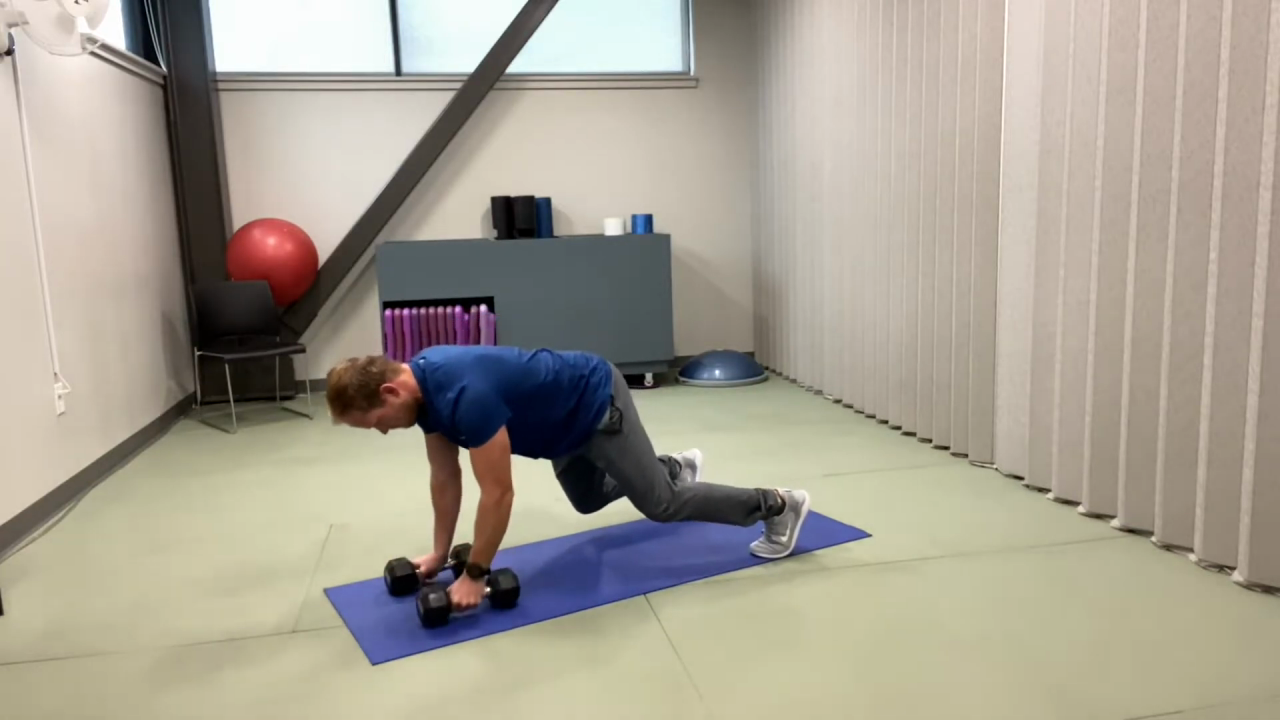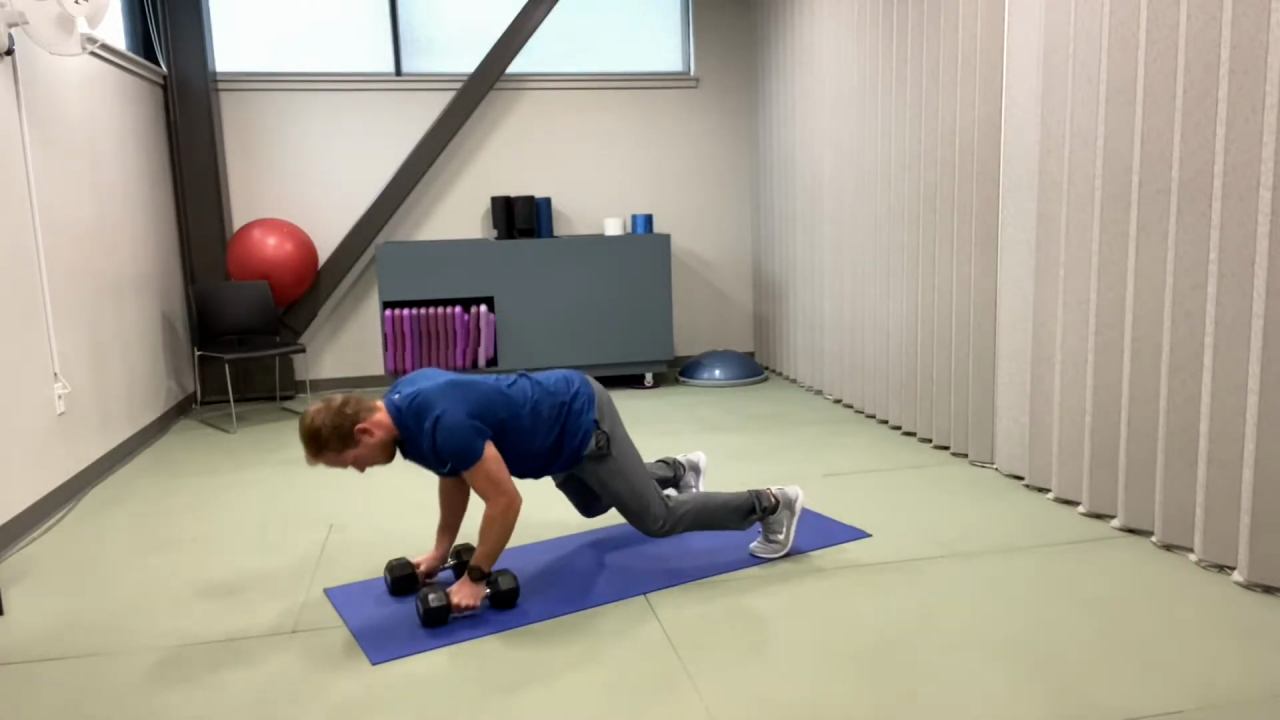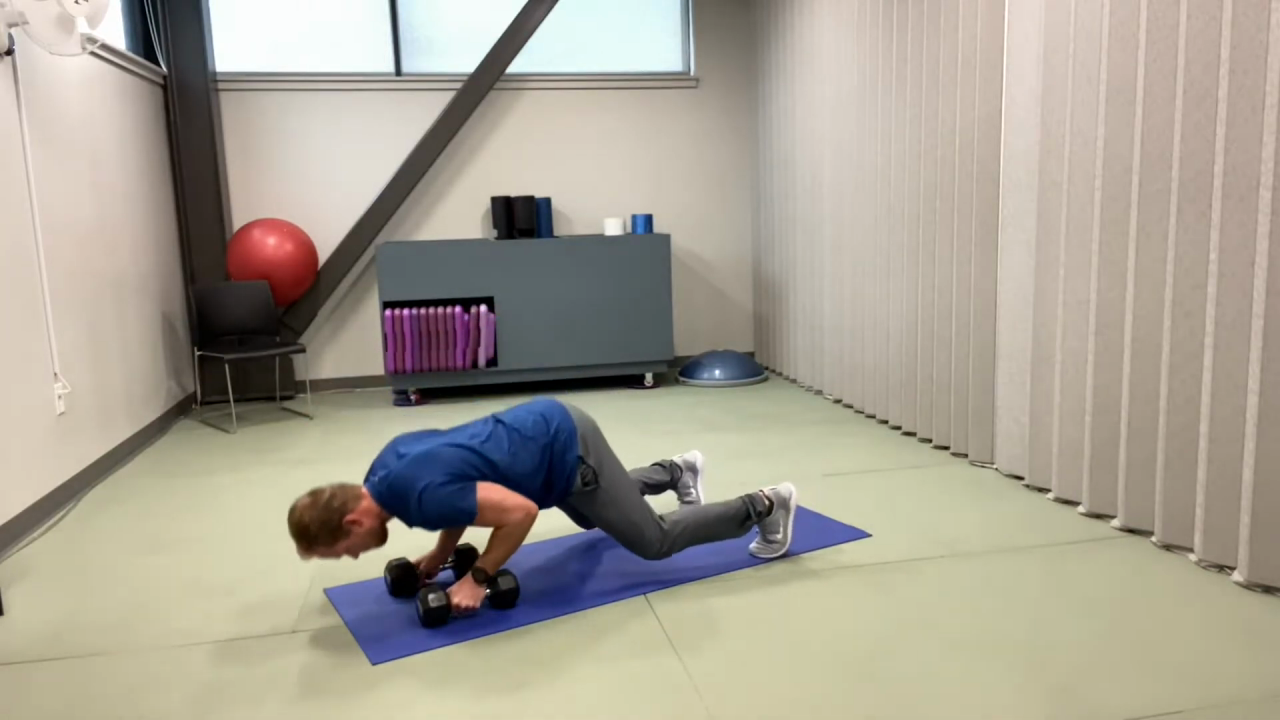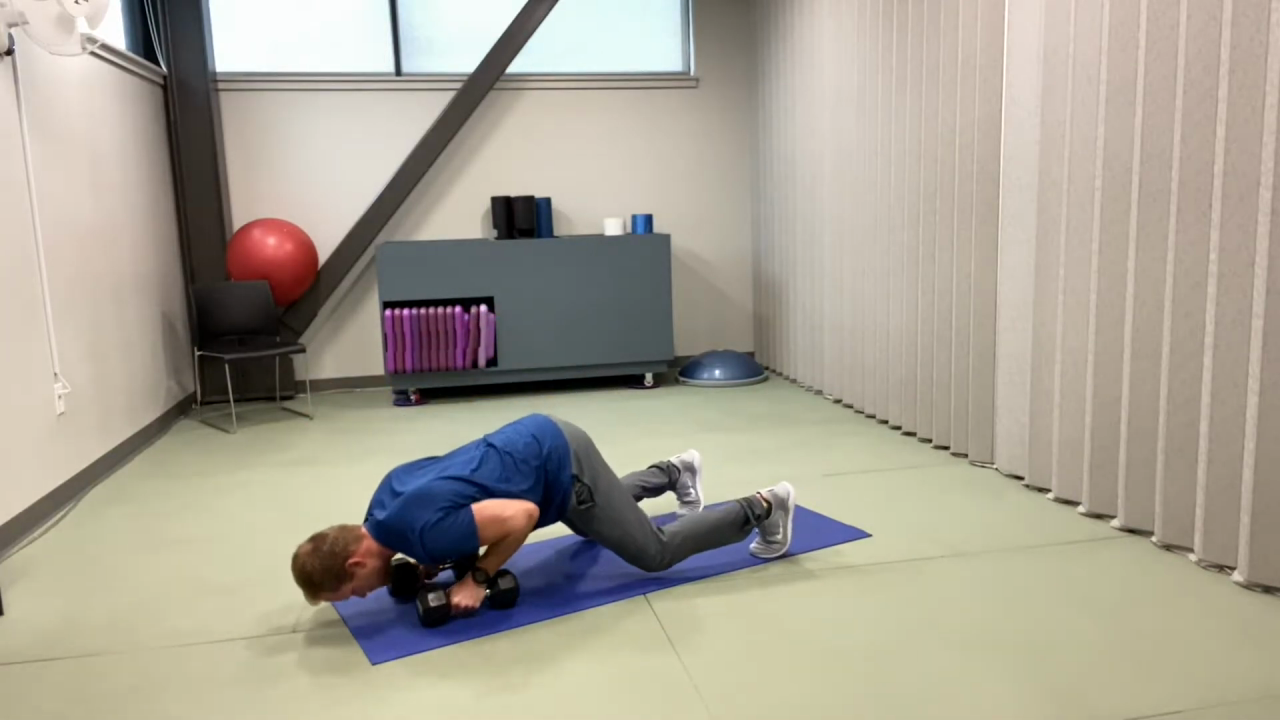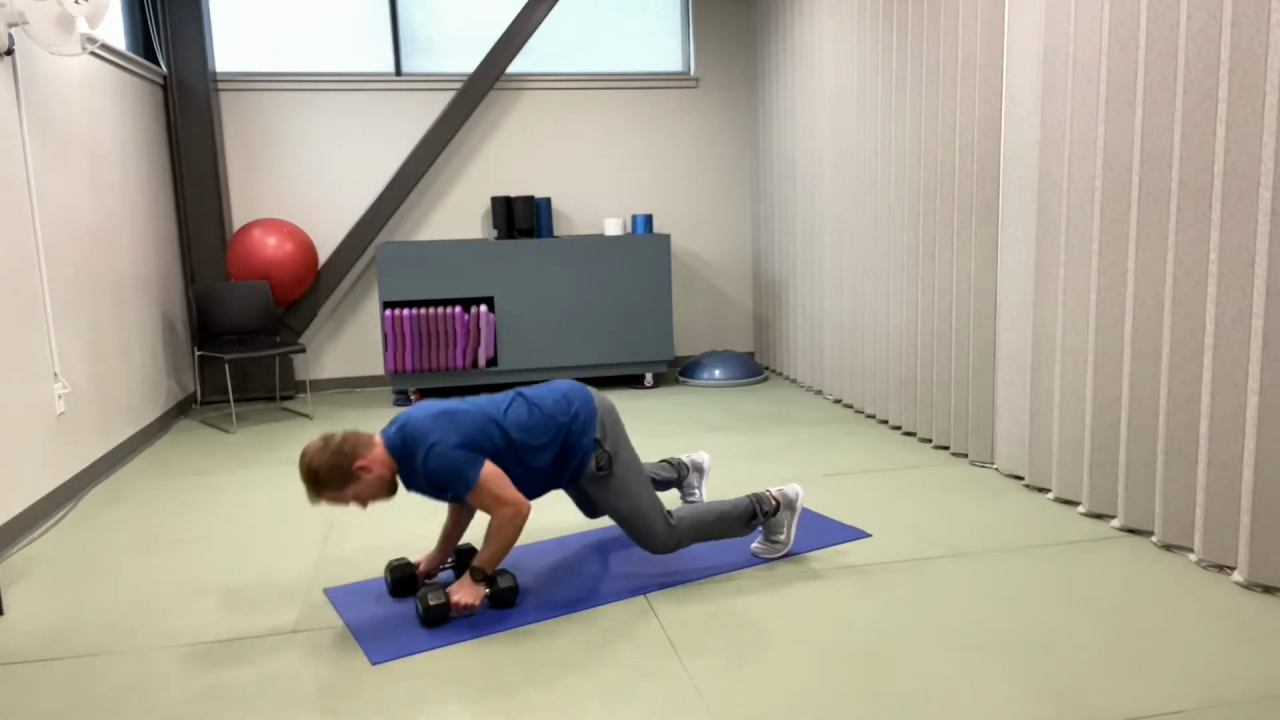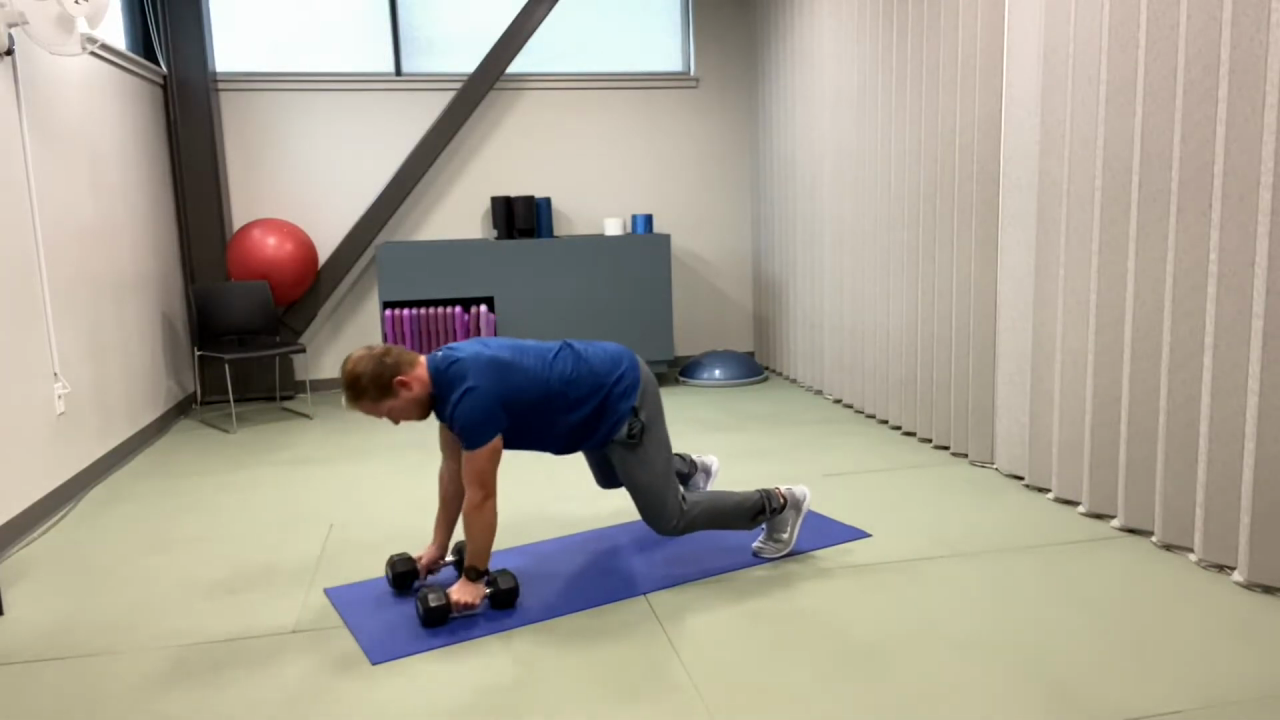
dt=0.3s
person 1, frame 1
left shoulder: (466, 393)
right shoulder: (422, 385)
left elbow: (497, 493)
right elbow: (444, 475)
left wrist: (474, 575)
right wrist: (439, 553)
left hip: (595, 401)
right hip: (566, 415)
left knee: (659, 503)
right knee: (589, 499)
left ankle: (777, 505)
right ankle: (676, 465)
person 1, frame 2
left shoulder: (439, 425)
right shoulder: (402, 403)
left elbow: (504, 501)
right elbow: (457, 473)
left wrist: (475, 578)
right wrist: (440, 552)
left hip: (581, 418)
right hip: (560, 413)
left knee: (657, 517)
right knee: (595, 504)
left ankle: (770, 504)
right ankle: (679, 469)
person 1, frame 3
left shoulder: (423, 495)
right shoulder: (387, 470)
left elbow: (520, 513)
left wrist: (477, 579)
right wrist: (440, 556)
left hip: (568, 449)
right hip: (548, 427)
left knee: (654, 539)
right knee: (593, 515)
left ankle: (765, 506)
right ankle: (677, 470)
person 1, frame 4
left shoulder: (421, 529)
right shoulder: (386, 505)
left elbow: (524, 516)
left wrist: (477, 579)
right wrist: (436, 562)
left hip: (563, 464)
right hip: (544, 440)
left knee: (653, 552)
right knee: (594, 522)
left ankle: (764, 506)
right ankle: (676, 471)
person 1, frame 5
left shoulder: (433, 453)
right shoulder: (401, 437)
left elbow: (514, 507)
right elbow: (470, 485)
left wrist: (477, 578)
right wrist: (440, 555)
left hip: (584, 430)
right hip: (565, 411)
left knee: (660, 534)
right knee: (599, 505)
left ankle: (771, 505)
right ankle: (682, 470)
person 1, frame 6
left shoulder: (471, 392)
right shoulder: (444, 367)
left elbow: (480, 495)
right elbow: (453, 466)
left wrist: (473, 578)
right wrist: (437, 545)
left hip: (623, 398)
right hip: (603, 385)
left knee: (668, 517)
right knee: (612, 478)
left ankle: (779, 504)
right ankle: (692, 468)
